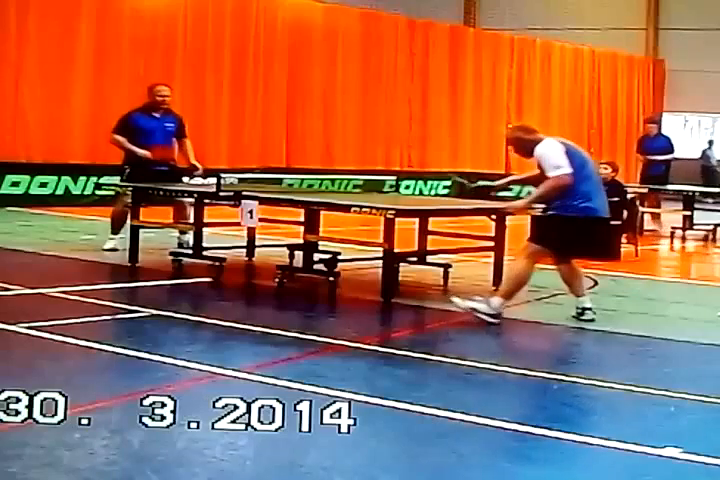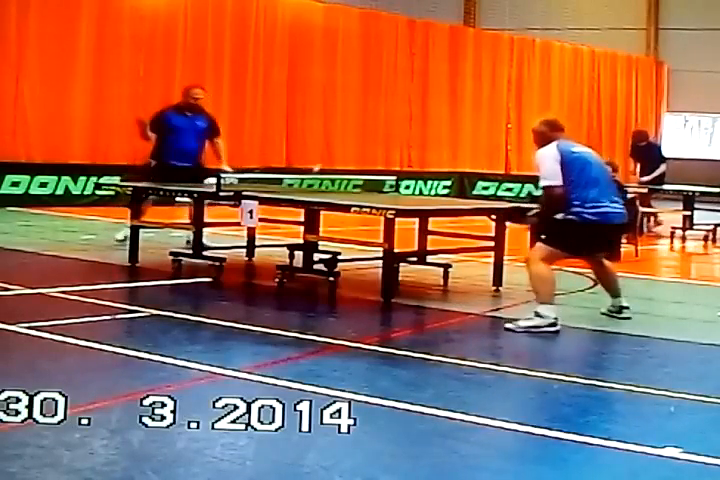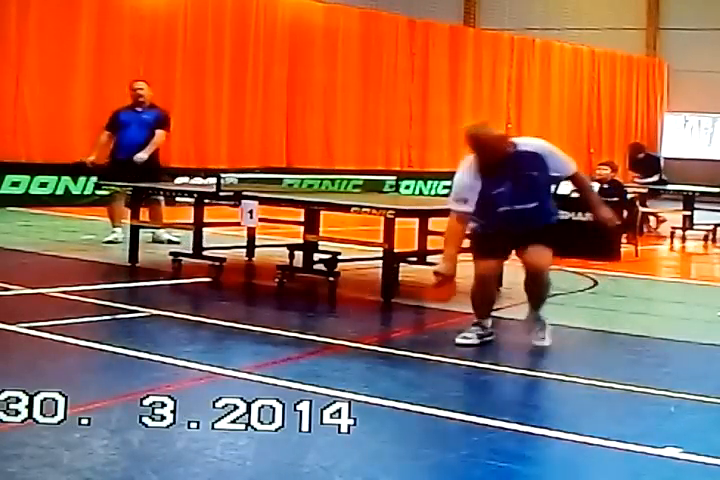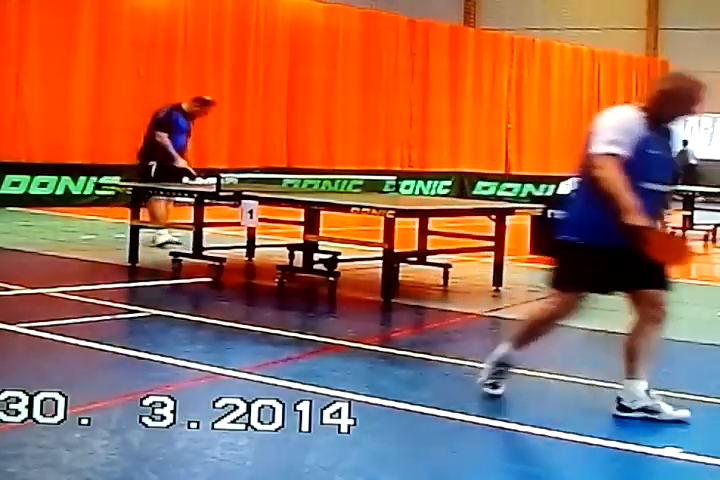
dt=1s
person 1, frame 1
left shoulder: (546, 146)
right shoulder: (559, 146)
left elbow: (562, 180)
left wrist: (527, 202)
right wrist: (512, 179)
left hip: (574, 212)
right hip: (593, 213)
left knee: (528, 255)
right knee: (562, 258)
left ankle: (493, 306)
right ankle: (585, 306)
person 1, frame 2
left shoulder: (547, 152)
right shoulder: (586, 152)
left elbow: (555, 193)
left wrist: (540, 219)
right wrist: (548, 215)
left hip: (587, 218)
right hip: (615, 216)
left knee: (537, 258)
right knee: (595, 258)
left ankle: (546, 316)
right ankle: (619, 305)
person 1, frame 3
left shoulder: (538, 150)
right shoulder: (470, 171)
left elbow: (576, 176)
right elbow: (459, 218)
left wrist: (598, 207)
right wrist: (448, 262)
left hip: (538, 224)
right hip: (493, 228)
left knee: (538, 268)
right knee: (485, 274)
left ankle: (535, 315)
right ankle: (482, 324)
person 1, frame 4
left shoulder: (663, 135)
right shoulder: (620, 121)
right elbow: (605, 167)
left wrist: (650, 221)
right wrist: (632, 212)
left hip: (635, 238)
right hip: (591, 234)
left knee: (654, 309)
right knee: (565, 304)
left ankle: (635, 395)
right ankle: (504, 357)
person 2, frame 1
left shoulder: (175, 118)
right shoulder: (134, 116)
left elbow: (183, 141)
right elbow: (115, 137)
left wrist: (192, 160)
right wrist: (135, 150)
left hip: (167, 168)
right hip: (138, 168)
left knee: (181, 201)
right knee: (124, 202)
left ankle: (184, 238)
right ankle: (113, 238)
person 2, frame 2
left shoulder: (207, 119)
right shoulder: (166, 114)
left elbow: (216, 141)
right elbow: (151, 135)
left wrist: (223, 163)
right wrist: (147, 133)
left hip: (193, 167)
right hip: (163, 164)
right ankle: (131, 229)
person 2, frame 3
left shoulder: (159, 114)
right shoulder: (119, 113)
left elbow: (160, 136)
right elbow: (107, 135)
left wrist: (146, 152)
right wrist: (94, 154)
left hip: (147, 163)
right hip: (119, 162)
left knee: (154, 197)
right knee: (116, 195)
left ankle: (159, 232)
right ankle: (117, 231)
person 2, frame 4
left shoulder: (188, 118)
right shoulder: (167, 114)
right elbow: (161, 138)
left wrist: (182, 160)
right wrist: (177, 159)
left hip: (171, 163)
right hip: (155, 161)
left knee: (169, 196)
right knee: (157, 195)
left ankle: (163, 231)
right ankle: (160, 232)
